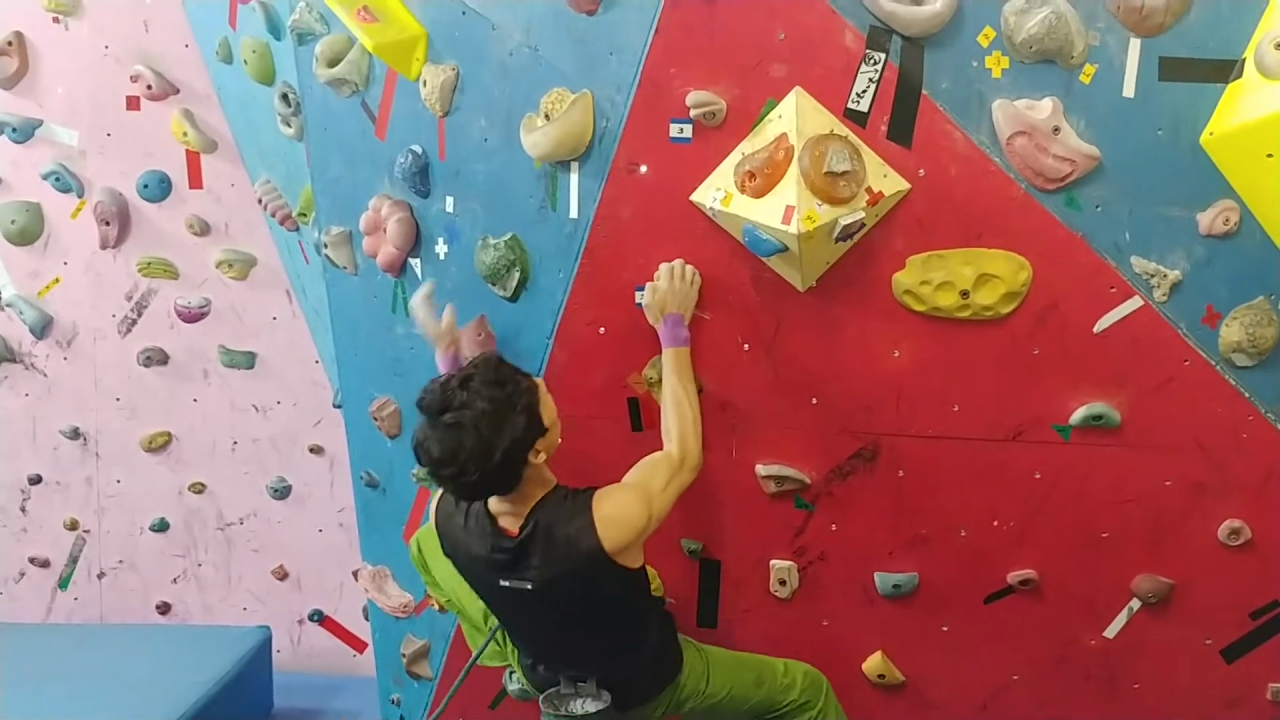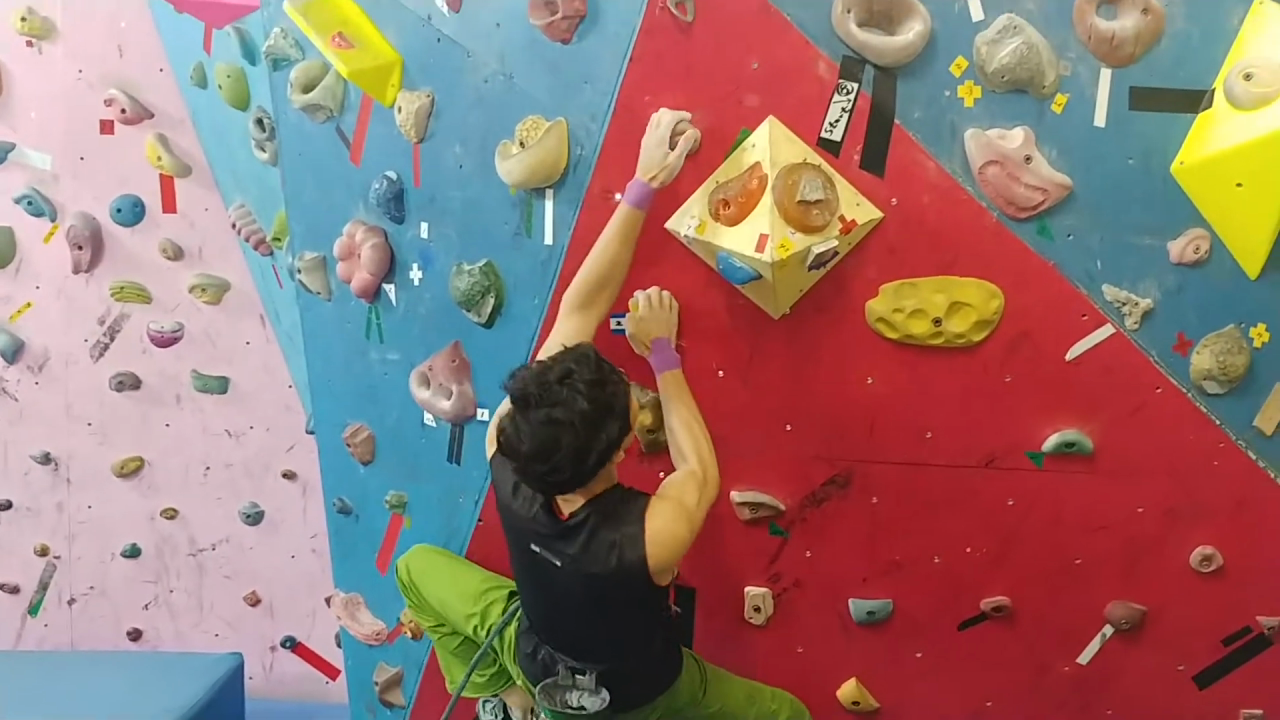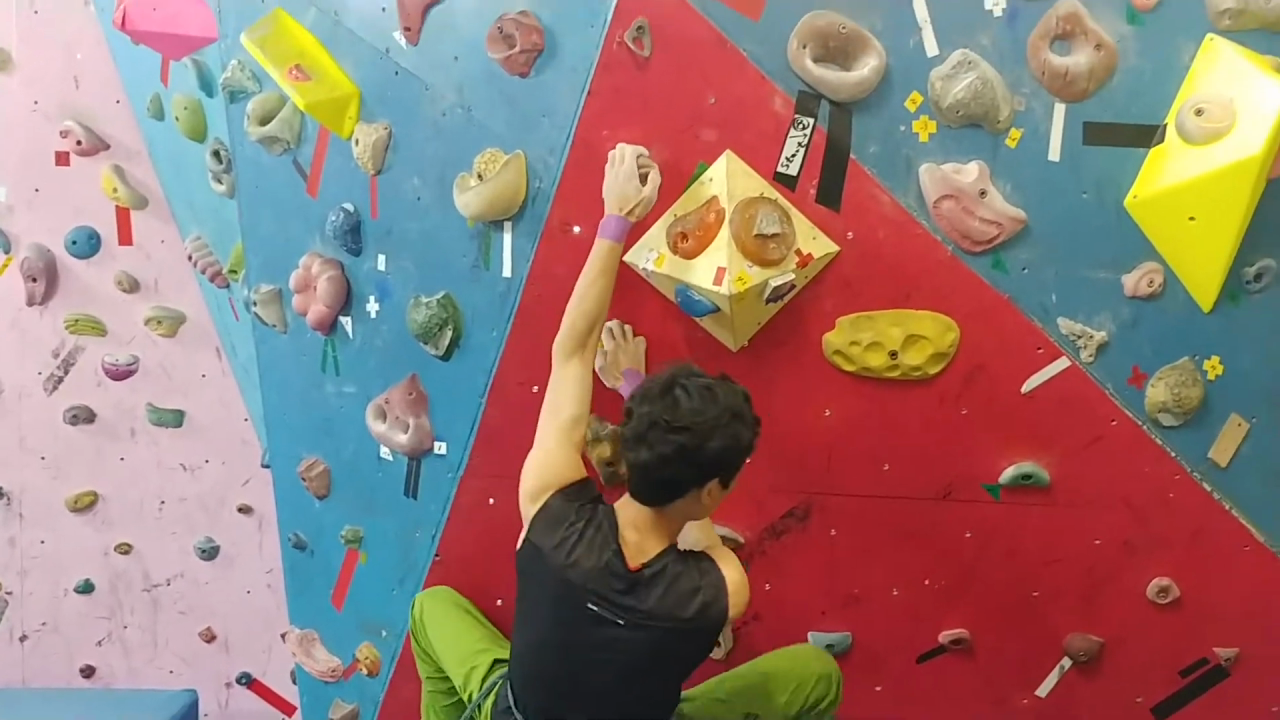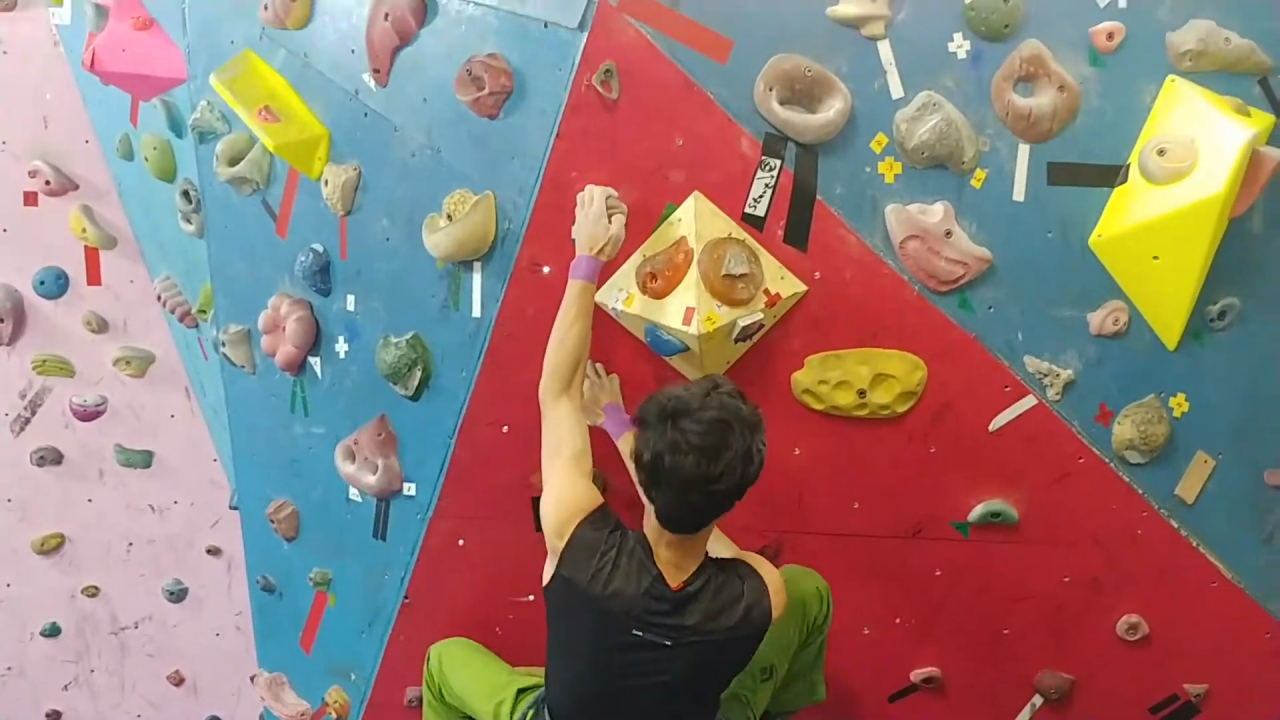
dt=0.5s
person 1, frame 1
left shoulder: (450, 521)
right shoulder: (603, 522)
left elbow: (462, 456)
right elbow: (683, 456)
left wrist: (451, 367)
right wrist: (672, 328)
left hip: (547, 676)
person 1, frame 2
left shoulder: (506, 452)
right shoulder: (652, 534)
left elbow: (579, 309)
right elbow: (701, 473)
left wrist: (642, 185)
right wrist: (662, 352)
left hip: (537, 667)
left knee: (418, 567)
person 1, frame 3
left shoulder: (549, 507)
right shoulder: (722, 589)
left elbow: (570, 354)
right elbow: (690, 523)
left wrist: (617, 219)
right wrist: (634, 382)
left knee: (433, 609)
person 1, frame 4
left shoulder: (576, 539)
right shoulder: (761, 593)
left elbow: (557, 394)
right elbow: (694, 515)
left wrist: (587, 259)
right wrist: (619, 421)
left knee: (444, 660)
right knee: (807, 591)
